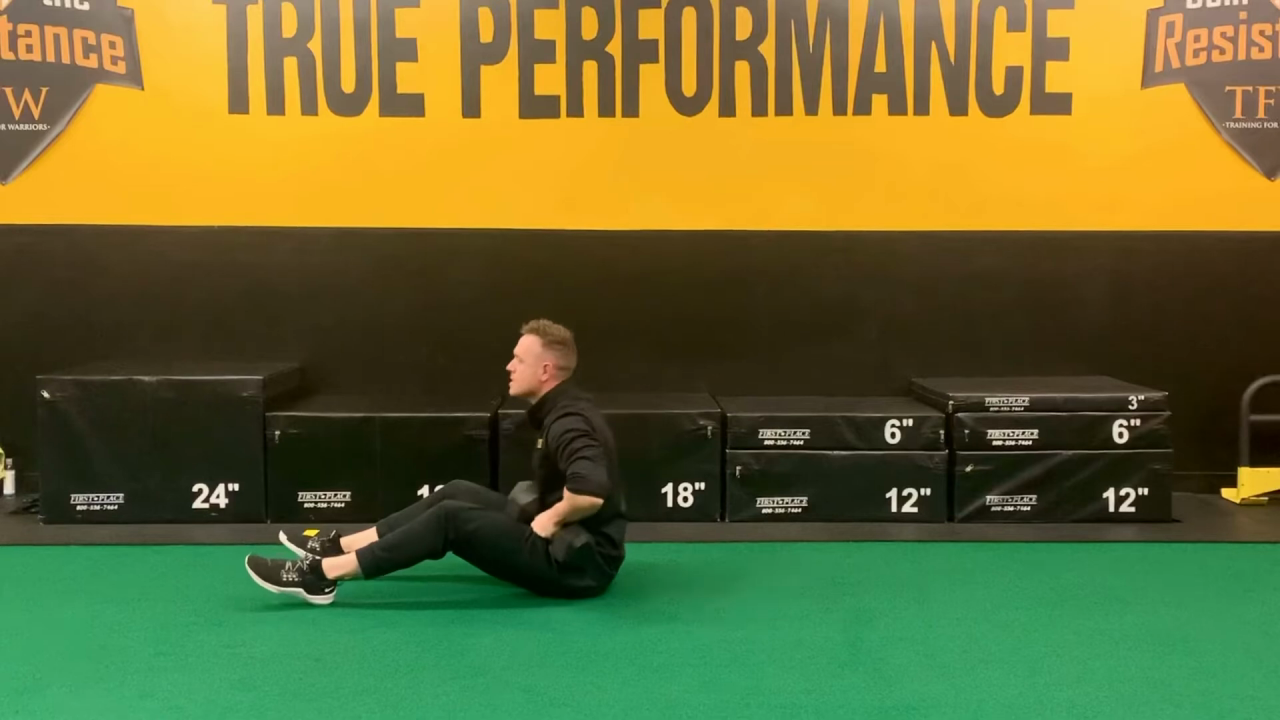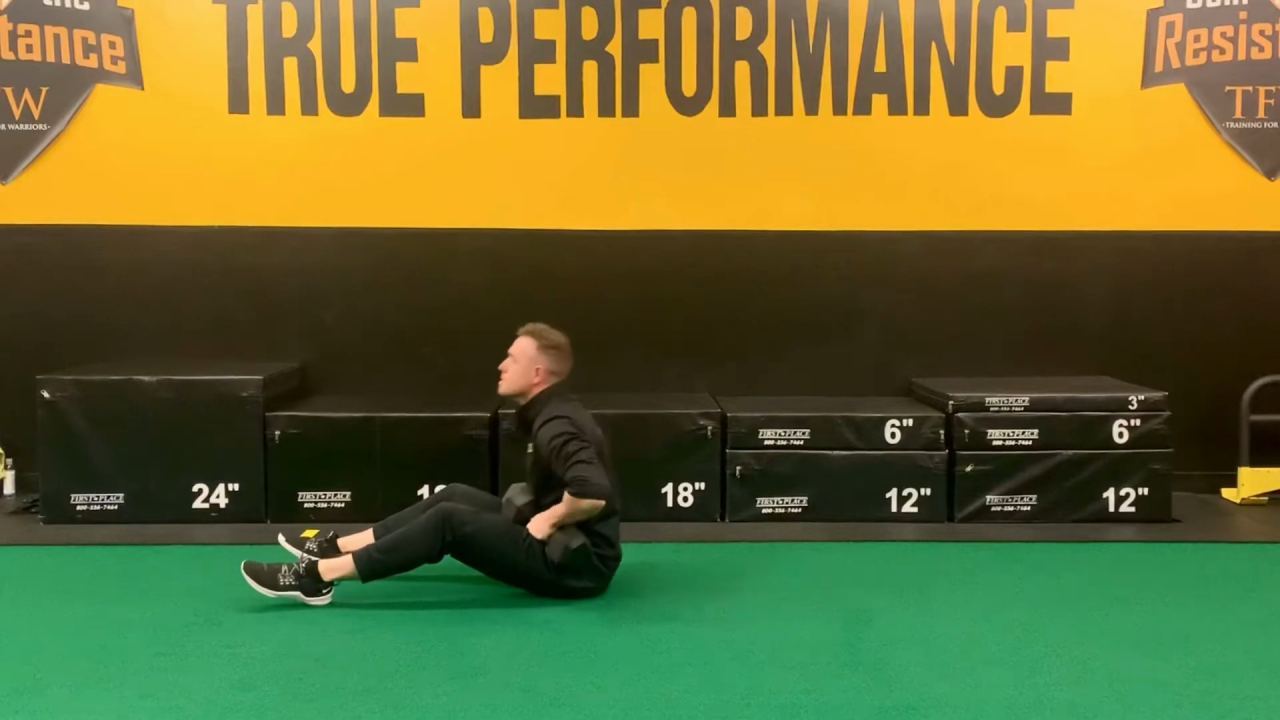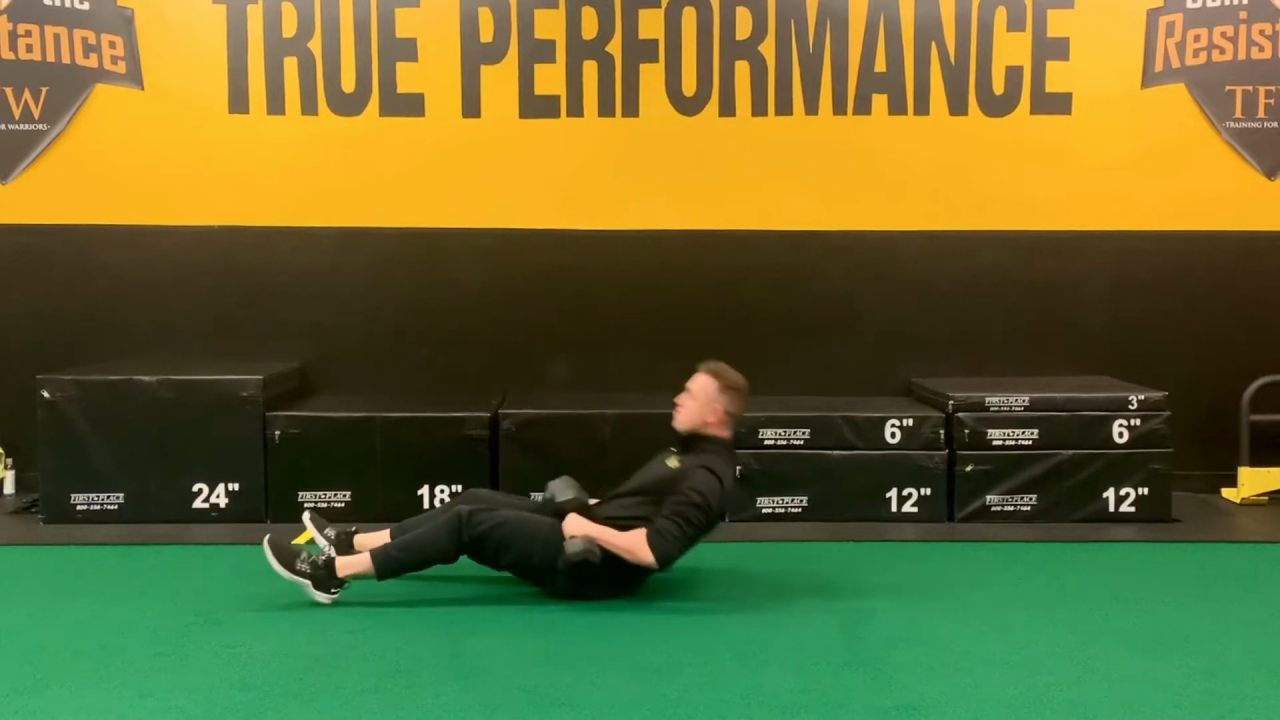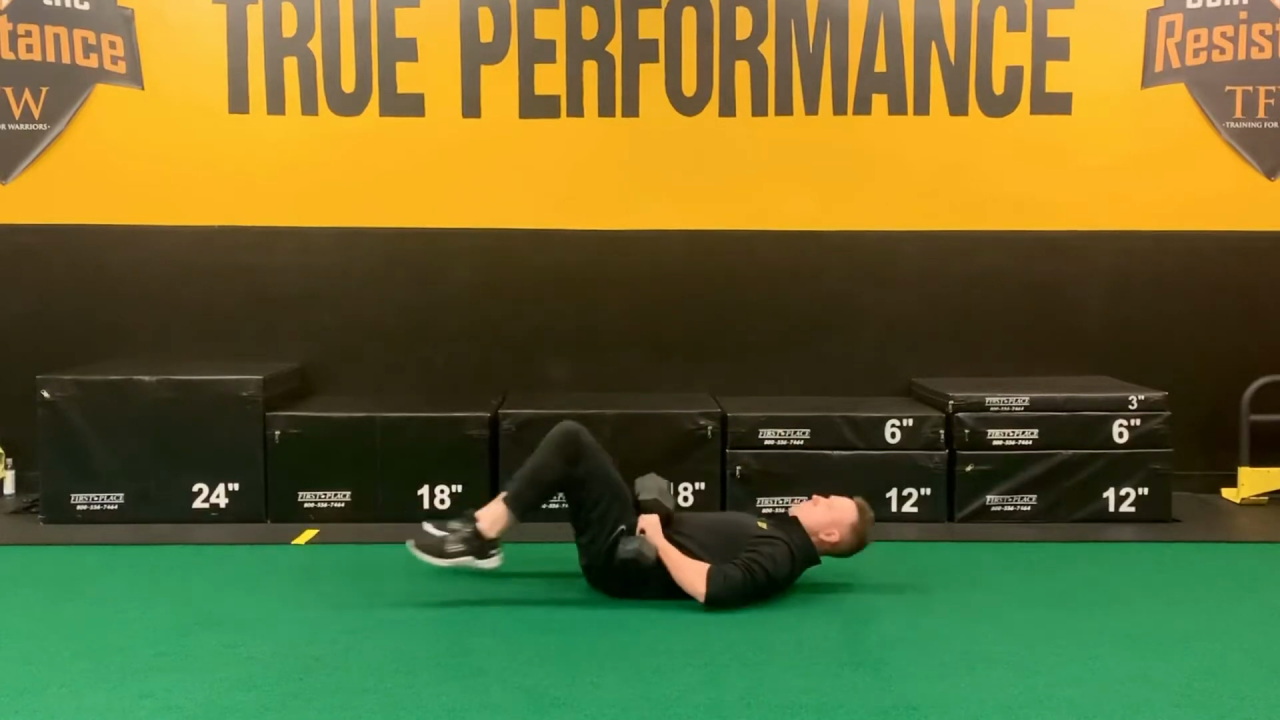
dt=0.4s
person 1, frame 1
left shoulder: (566, 423)
right shoulder: (564, 406)
left elbow: (591, 491)
left wrist: (554, 518)
right wrist: (542, 511)
left hip: (577, 565)
right hip: (570, 546)
left knee: (450, 520)
right knee: (457, 494)
left ankle: (321, 574)
right ankle: (338, 546)
person 1, frame 2
left shoulder: (555, 426)
right shoulder: (555, 409)
left elbow: (592, 494)
left wrist: (551, 520)
right wrist: (540, 514)
left hip: (575, 565)
left knee: (447, 521)
right knee: (454, 497)
left ankle: (318, 577)
right ankle: (336, 547)
person 1, frame 3
left shoulder: (706, 479)
right shoulder: (695, 452)
left elbow: (654, 551)
left wrist: (588, 527)
right wrist: (589, 513)
left hip: (589, 565)
right hip: (592, 535)
left knee: (468, 524)
right knee: (475, 501)
left ankle: (333, 573)
right ankle: (354, 544)
person 1, frame 4
left shoulder: (781, 558)
right shoulder: (782, 531)
left elbow: (708, 588)
left wrist: (659, 541)
right wrist: (661, 525)
left hip: (622, 555)
right hip: (650, 532)
left knee: (570, 439)
right knee: (570, 445)
left ankle: (481, 538)
right ankle: (480, 523)
